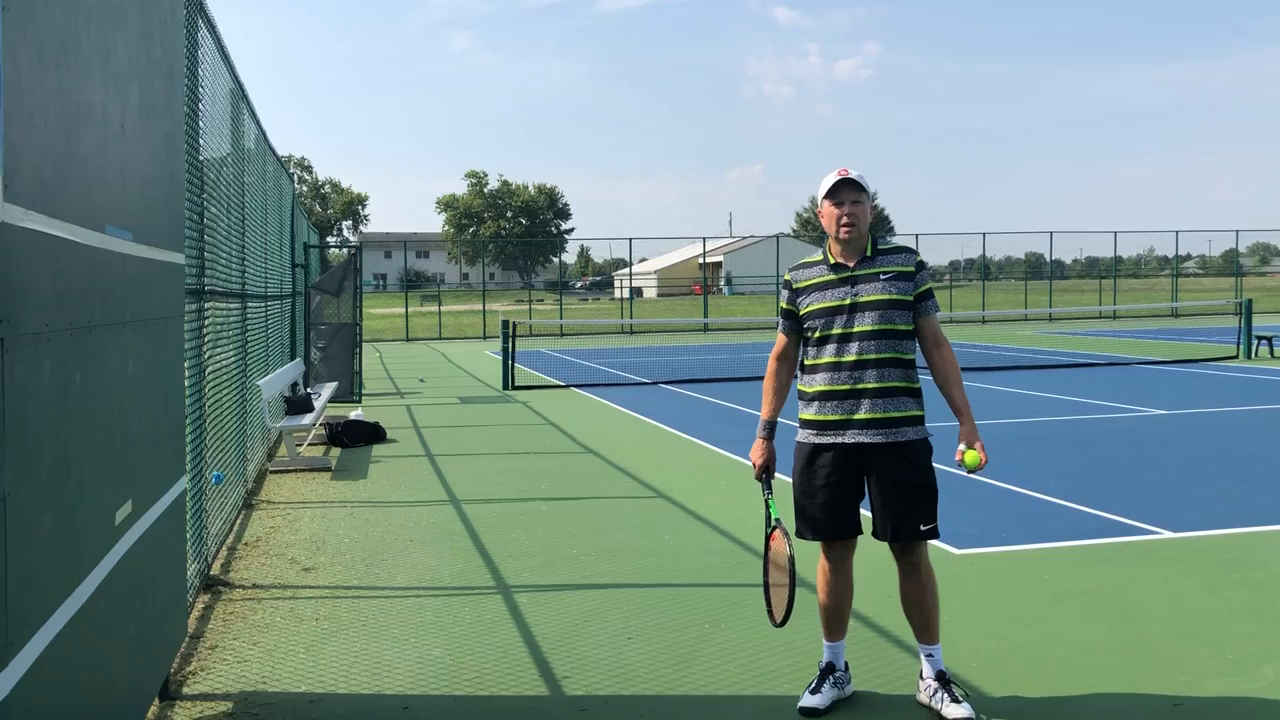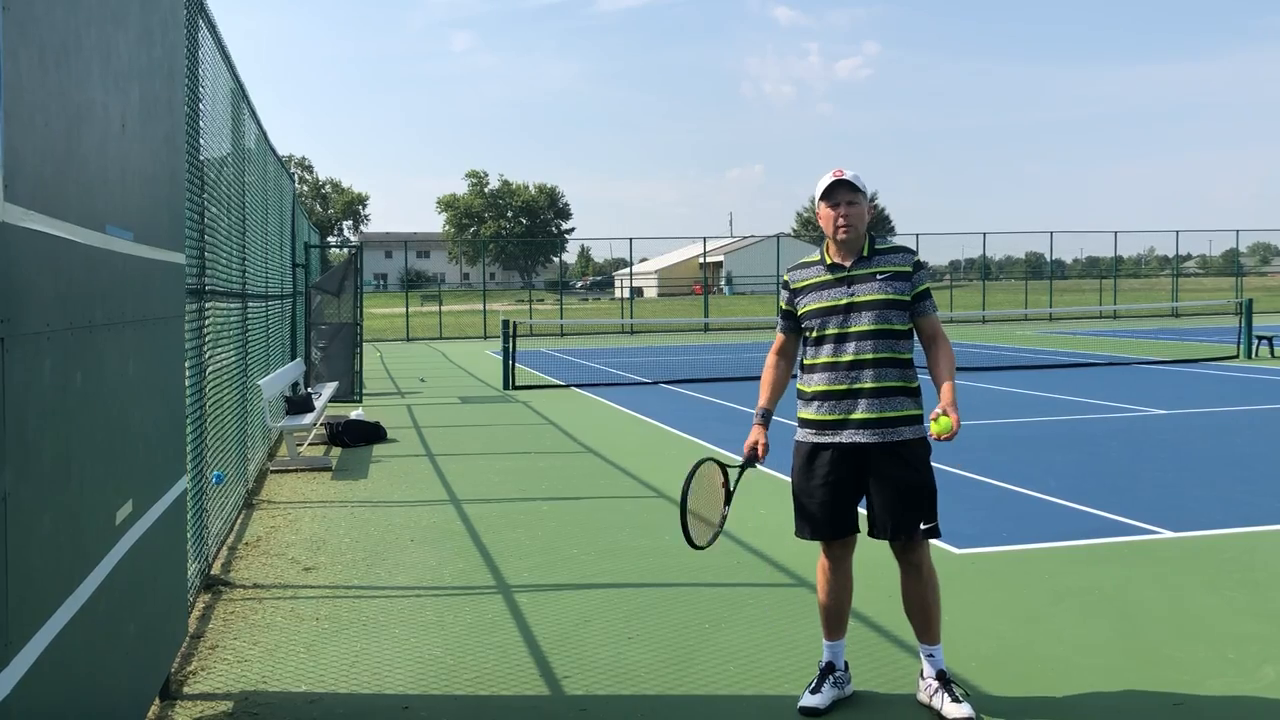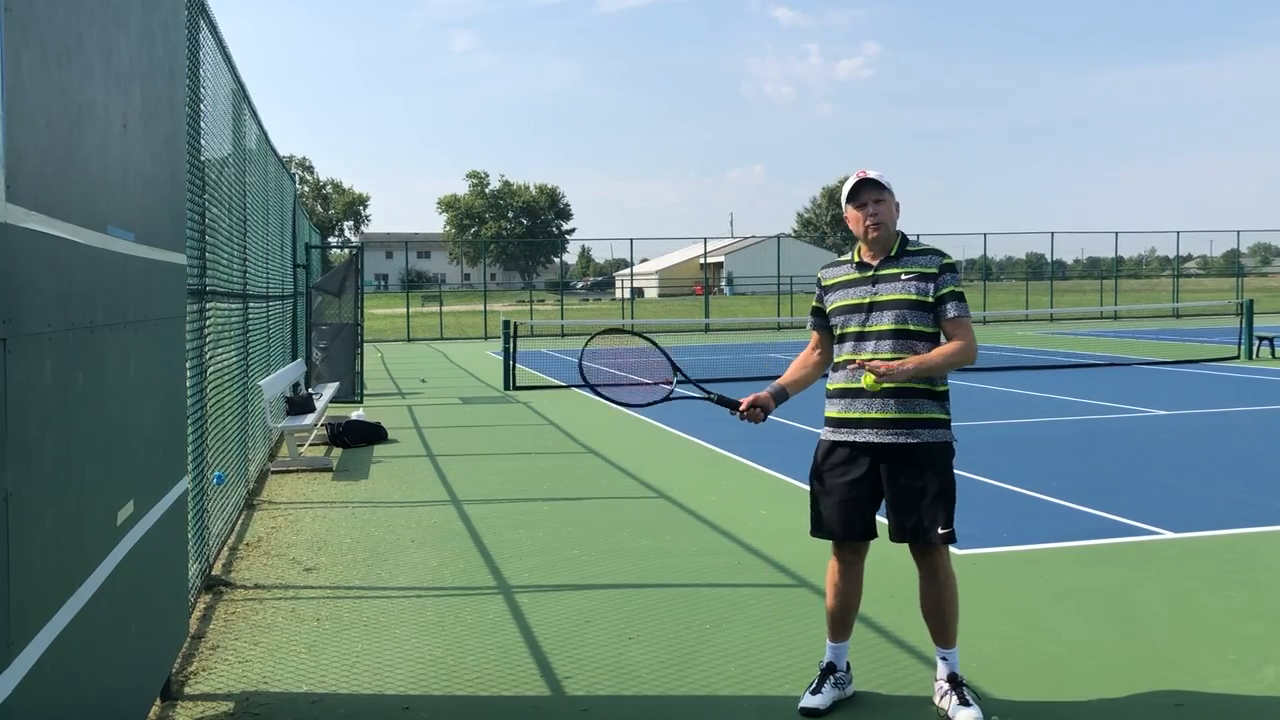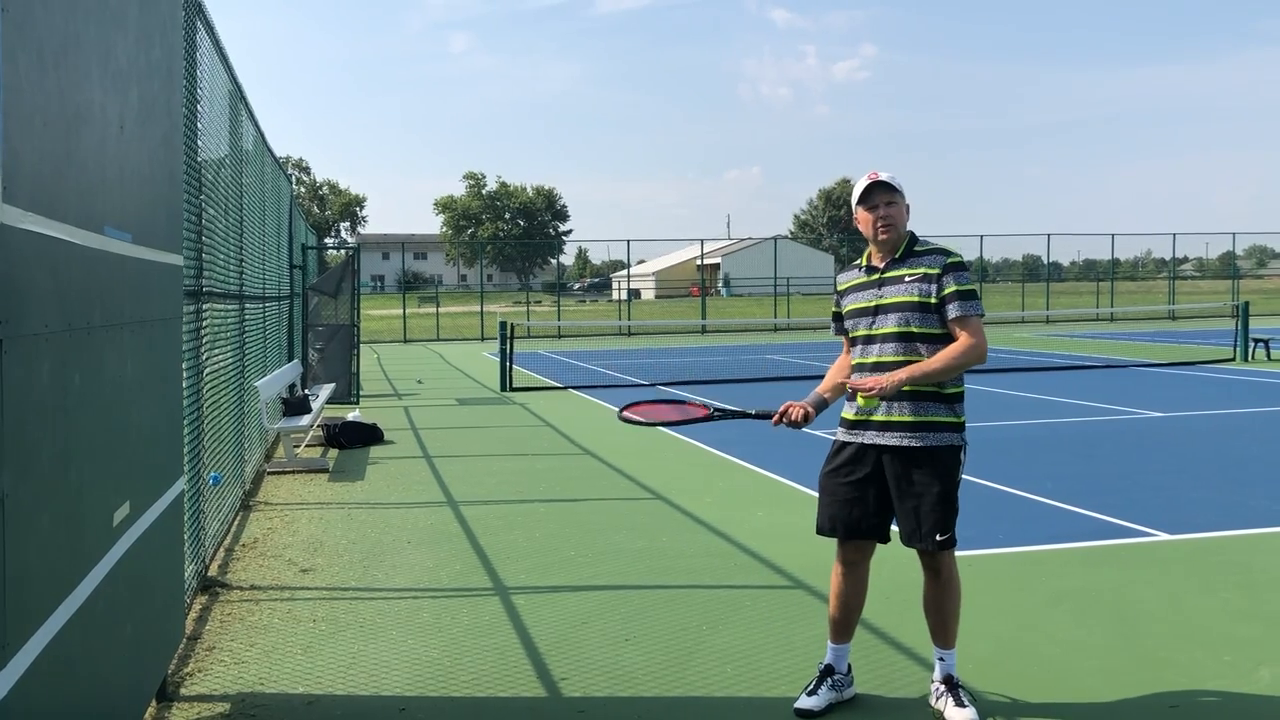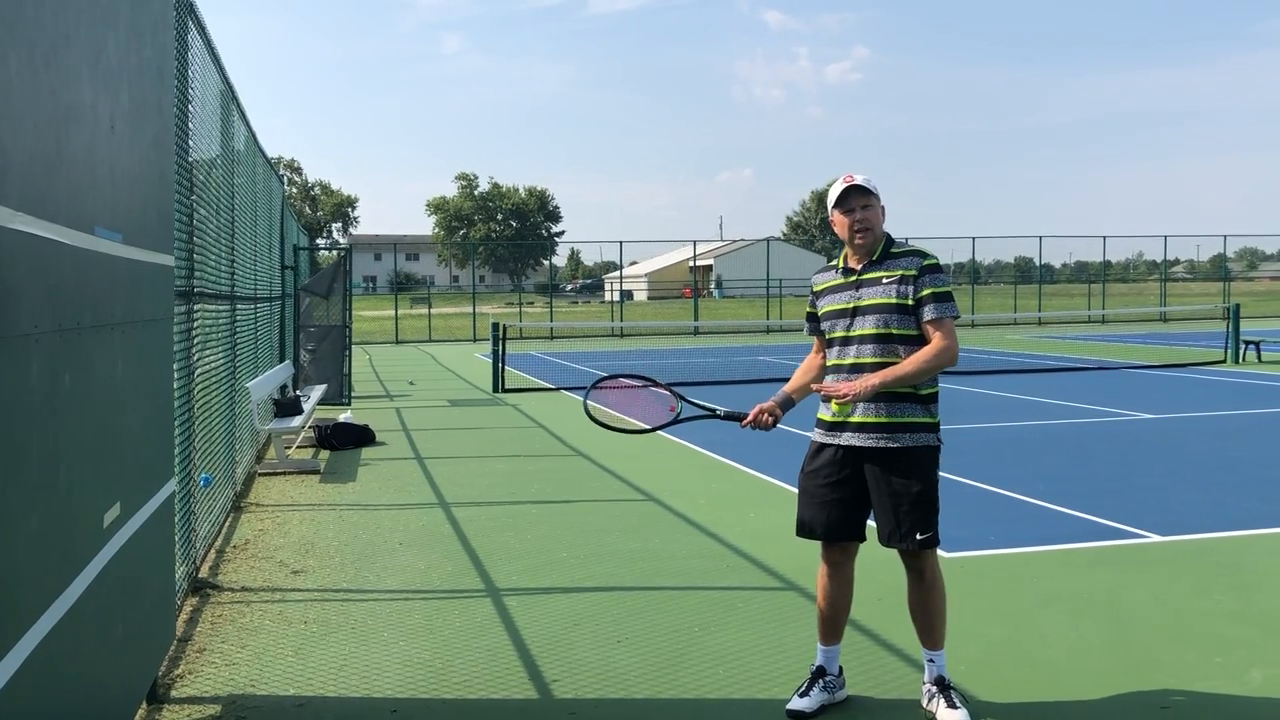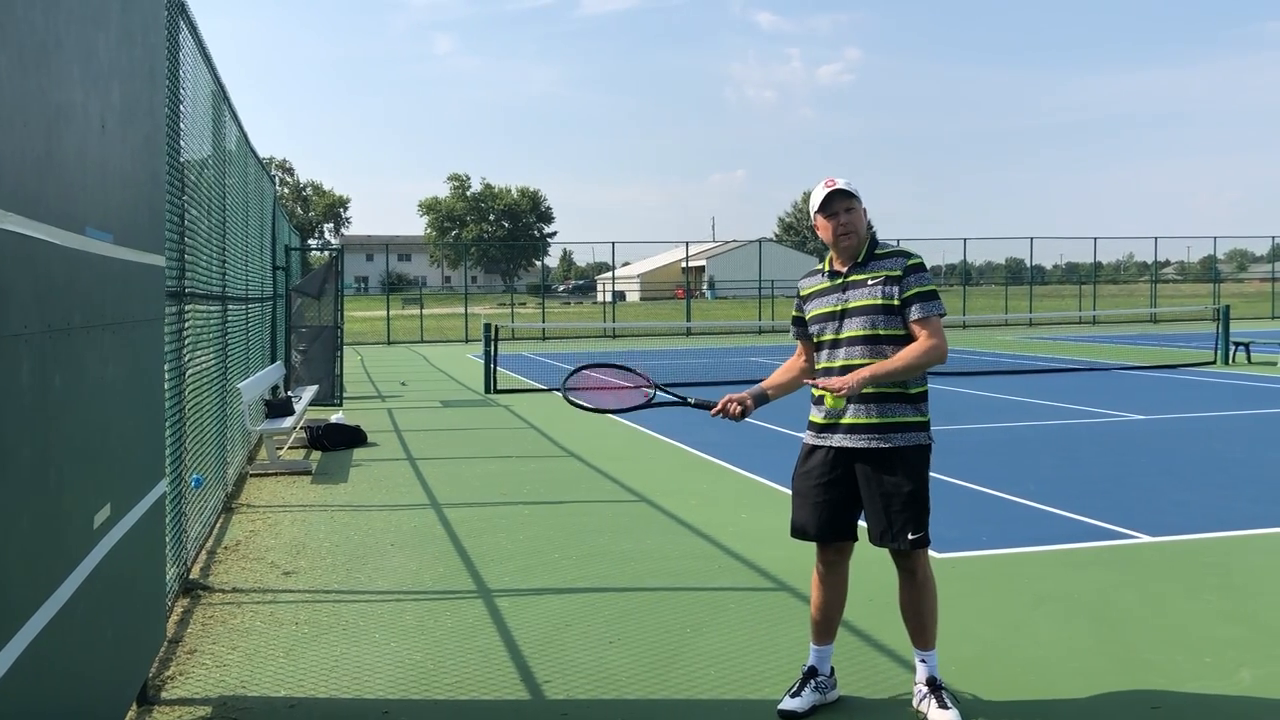
dt=0.5s
person 1, frame 1
left shoulder: (907, 264)
right shoulder: (799, 277)
left elbow: (935, 345)
right elbow: (782, 359)
left wrist: (966, 420)
right wrist: (764, 433)
left hip: (900, 436)
right hip: (823, 440)
left knee: (912, 552)
right knee: (834, 550)
left ankle: (933, 673)
right ankle: (834, 668)
person 1, frame 2
left shoulder: (904, 263)
right shoulder: (798, 277)
left elbow: (935, 338)
right elbow: (782, 354)
left wrist: (946, 396)
right wrist: (762, 420)
left hip: (898, 436)
right hip: (822, 440)
left knee: (912, 554)
right knee: (833, 549)
left ankle: (933, 673)
right ankle: (833, 668)
person 1, frame 3
left shoulder: (935, 267)
right shoulder: (831, 277)
left elbow: (965, 347)
right elbow: (818, 352)
left wrist: (900, 368)
right wrist: (772, 394)
left hip: (920, 437)
right hip: (845, 439)
left knee: (932, 554)
right knee: (846, 551)
left ankle: (948, 676)
right ankle: (836, 669)
person 1, frame 4
left shoulder: (943, 265)
right shoulder: (848, 280)
left elbow: (974, 347)
left wrist: (899, 378)
right wrist: (815, 401)
left hip: (927, 440)
right hip: (857, 438)
left knee: (936, 555)
right knee: (850, 550)
right ankle: (836, 670)
person 1, frame 5
left shoulder: (920, 267)
right shoulder: (822, 281)
left elbow: (945, 349)
left wrist: (872, 382)
right wrist: (781, 401)
left hip: (905, 440)
right hip: (835, 440)
left knee: (919, 556)
right knee: (835, 552)
right ankle: (827, 672)
person 1, frame 6
left shoulder: (904, 267)
right shoulder: (810, 285)
left elbow: (933, 347)
left wrist: (860, 377)
right wrist: (755, 395)
left hip: (896, 441)
right hip: (827, 442)
left knee: (910, 555)
right knee: (830, 552)
right ankle: (819, 673)
